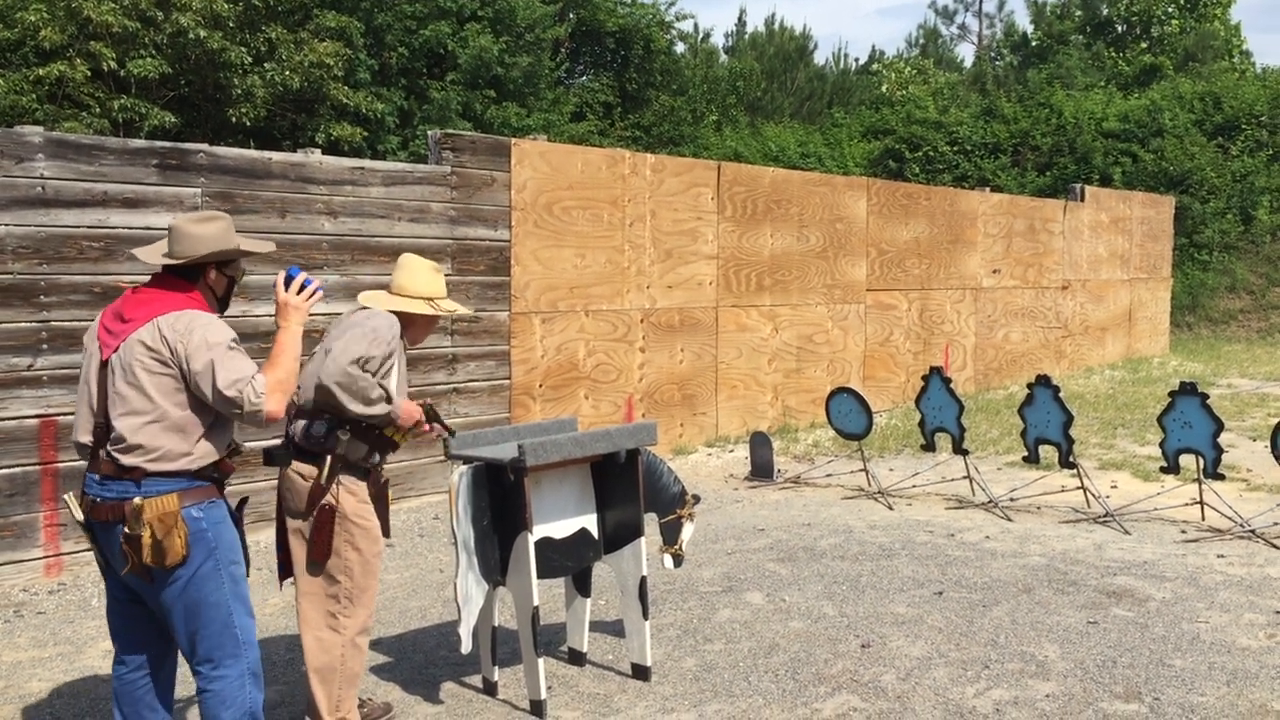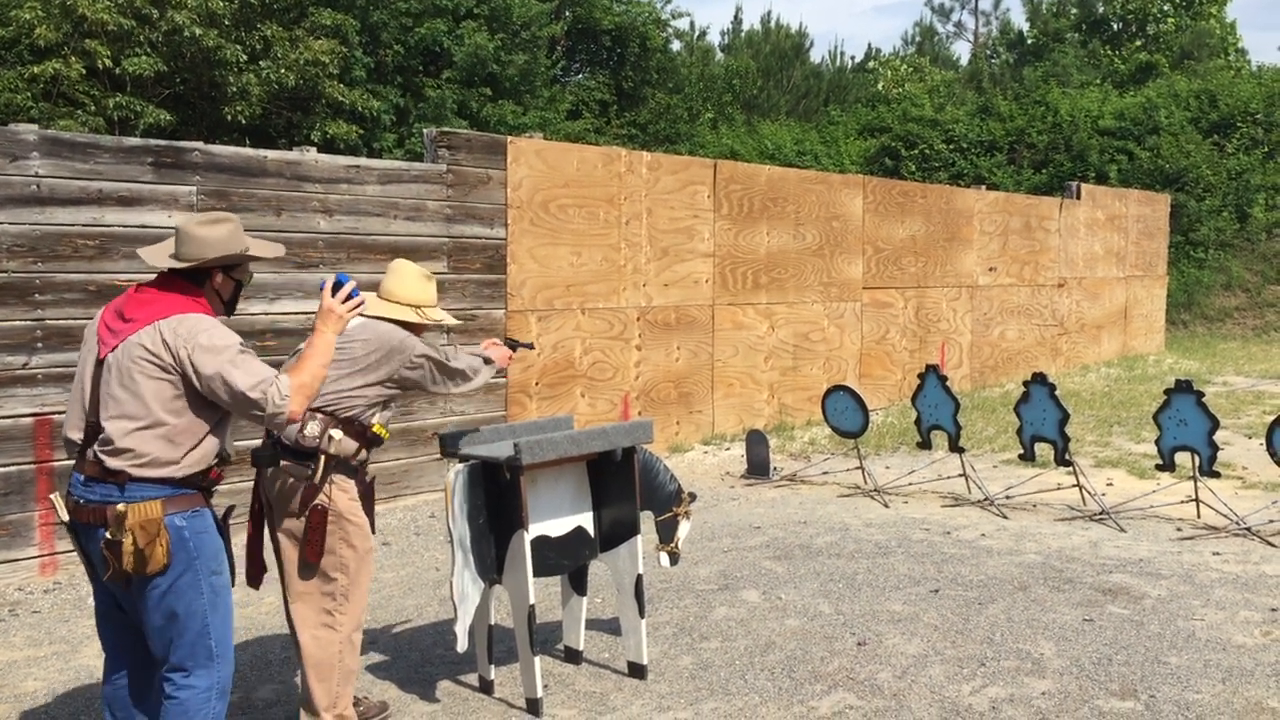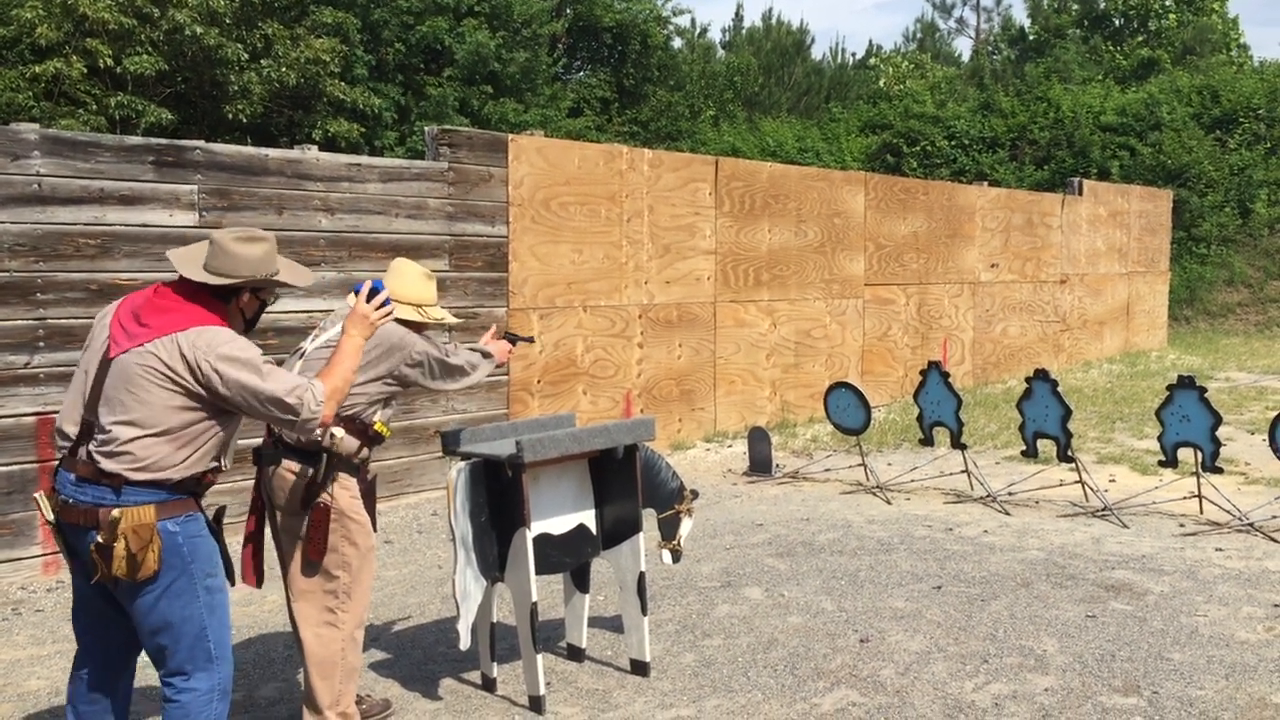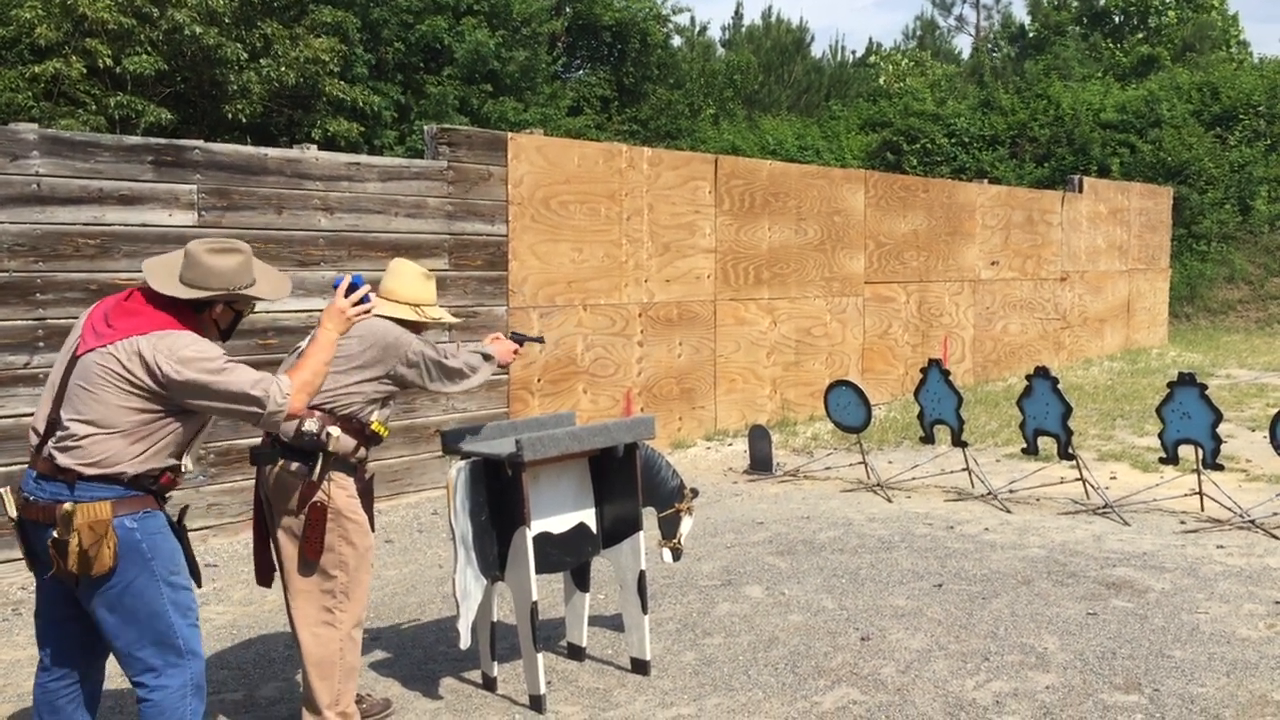
dt=0.4s
person 1, frame 1
left shoulder: (113, 319)
right shoulder: (191, 327)
left elbow: (98, 414)
right elbow: (268, 404)
right wrist: (290, 325)
left hip: (110, 506)
right hip: (173, 512)
left knee: (138, 655)
right knee: (229, 662)
person 1, frame 2
left shoulder: (118, 314)
right shoulder: (192, 331)
left elbow: (95, 416)
right elbow: (285, 403)
right wrist: (326, 330)
left hip: (97, 506)
right hip: (160, 517)
left knee: (130, 659)
right knee: (200, 670)
person 1, frame 3
left shoulder: (125, 309)
right shoulder: (209, 345)
left elbow: (82, 409)
right elbow: (314, 407)
right wrist: (354, 334)
left hip: (79, 502)
right hip: (146, 520)
left knee: (101, 658)
right knee: (199, 670)
person 1, frame 4
left shoulder: (113, 311)
right shoulder: (172, 350)
right elbow: (286, 401)
right wrist: (330, 330)
left hip: (50, 504)
right hip: (108, 518)
left knee: (66, 661)
right knee: (172, 667)
person 2, frame 1
left shoulder: (381, 325)
right shoulder: (380, 325)
right elbow: (335, 376)
left wrist: (404, 414)
right wrist: (390, 408)
left hip: (324, 474)
right hip: (333, 479)
left knee: (331, 601)
right knee: (344, 605)
person 2, frame 2
left shoulder: (353, 324)
right shoulder: (394, 342)
left elbow: (429, 364)
right elbow: (448, 371)
left wrist: (475, 353)
right wrist: (489, 361)
left hip: (288, 468)
right hip: (321, 478)
left knee: (313, 598)
right knee: (337, 601)
person 2, frame 3
left shoulder: (348, 317)
right shoulder: (393, 339)
left elbow: (431, 355)
right elbow: (447, 367)
left wrist: (476, 347)
right wrist: (488, 355)
left hip: (287, 465)
right hip: (320, 474)
left knee: (314, 595)
right knee: (338, 599)
person 2, frame 4
left shoulder: (355, 323)
right shoulder: (389, 339)
left elbow: (426, 358)
right elbow: (446, 369)
left wrist: (480, 349)
right wrist: (491, 356)
left hip: (289, 466)
right hip: (320, 475)
left knee: (316, 596)
right knee: (337, 599)
